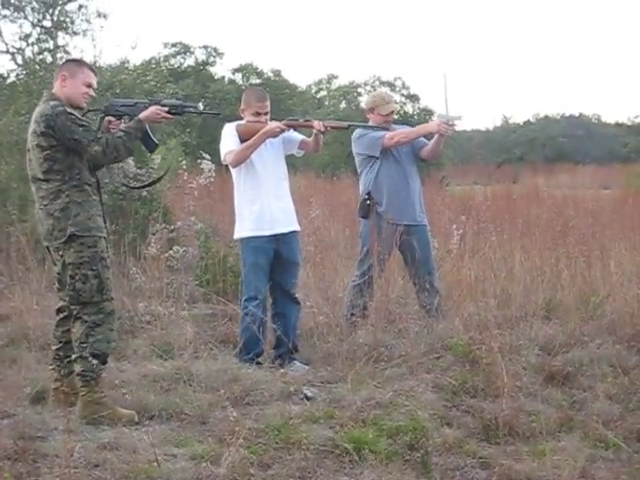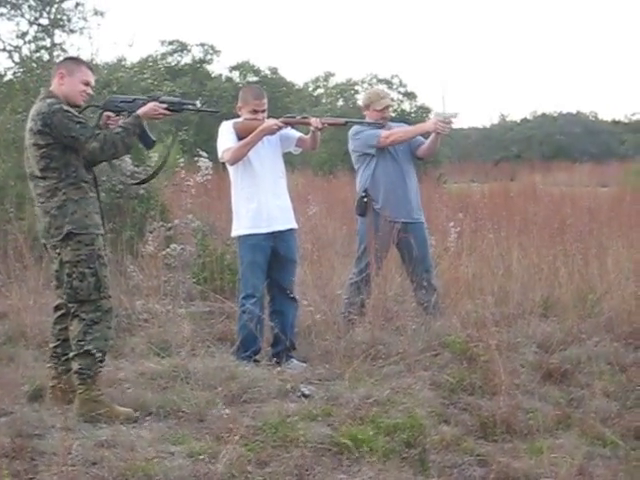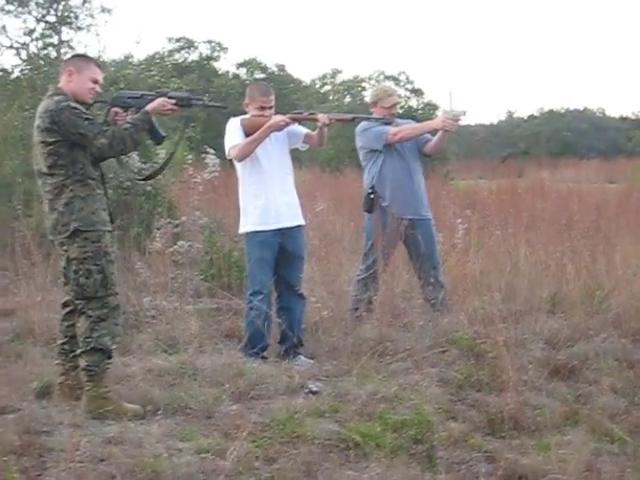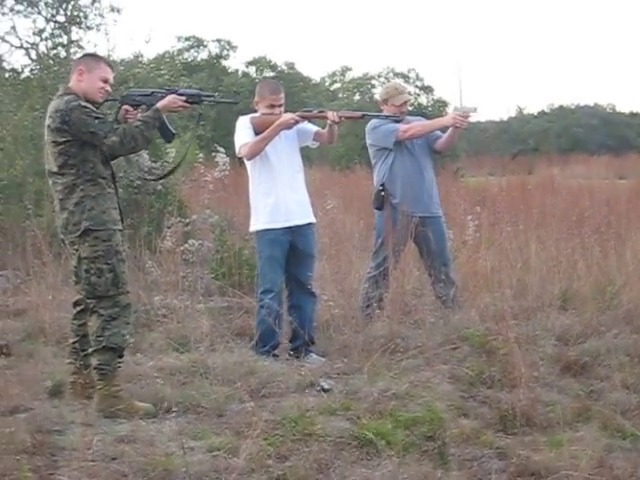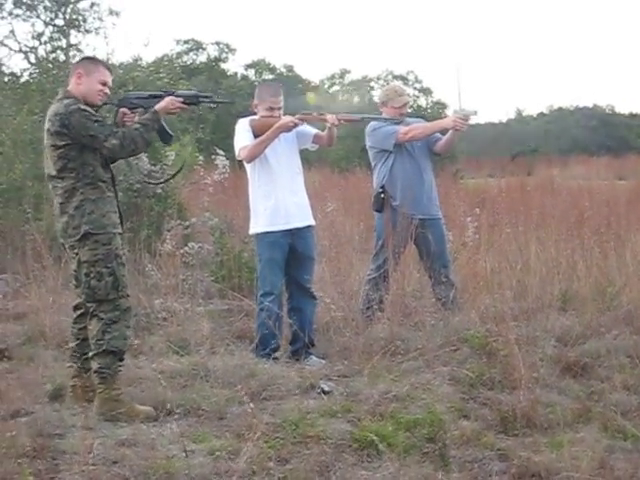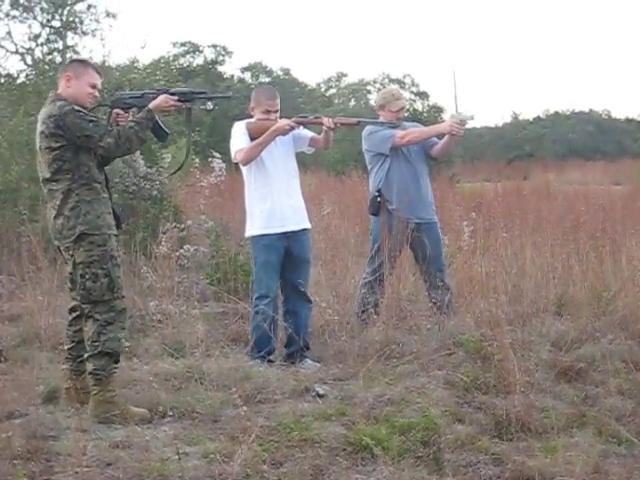
dt=0.1s
person 1, frame 1
left shoulder: (47, 114)
right shoulder: (58, 114)
left elbow: (86, 159)
right elbow: (103, 152)
left wrist: (106, 133)
right wrist: (140, 121)
left hip: (63, 227)
right hip: (78, 226)
left knee: (73, 306)
right knee: (97, 308)
left ankle: (64, 385)
right ankle: (91, 399)
person 1, frame 2
left shoulder: (44, 112)
right shoulder: (55, 112)
left elbow: (84, 155)
right elbow: (101, 148)
left wrist: (105, 130)
right wrist: (138, 118)
left hip: (61, 224)
right hip: (75, 224)
left knee: (70, 304)
right knee: (94, 306)
left ankle: (61, 383)
right ankle: (88, 397)
person 1, frame 3
left shoulder: (53, 109)
right shoulder: (63, 109)
left elbow: (91, 151)
right elbow: (109, 144)
left wrist: (114, 126)
right wrist: (147, 113)
left hip: (70, 221)
right hip: (82, 221)
left knee: (79, 301)
right knee: (101, 303)
left ankle: (70, 379)
right ankle: (96, 393)
person 1, frame 4
left shoulder: (64, 108)
right shoulder: (73, 109)
left elbow: (103, 149)
right elbow: (119, 143)
left wrist: (124, 124)
right wrist: (157, 111)
left hip: (81, 220)
right hip: (93, 220)
left knee: (89, 300)
right knee: (112, 302)
left ankle: (81, 378)
right ankle: (107, 392)
person 1, frame 5
left shoulder: (62, 112)
right shoulder: (72, 112)
left elbow: (102, 155)
right elbow: (121, 146)
left wrist: (121, 127)
right wrist: (156, 113)
left hip: (79, 224)
right hip: (93, 224)
left knee: (90, 303)
right knee: (112, 306)
left ankle: (83, 382)
right ankle: (108, 396)
person 1, frame 6
left shoulder: (53, 114)
right shoulder: (65, 114)
left elbow: (96, 156)
right elbow: (115, 145)
left wrist: (115, 127)
right wrist: (150, 111)
left hip: (73, 226)
right hip: (88, 226)
left knee: (85, 306)
right knee: (107, 308)
left ankle: (77, 384)
right ankle: (103, 398)
person 2, frame 1
left shoulder: (279, 131)
right shoulder: (232, 130)
left elbow: (311, 148)
right elbow: (233, 159)
left wrist: (317, 134)
right wrist: (263, 134)
left hip: (286, 226)
right hip: (254, 229)
left knee: (288, 295)
right knee: (255, 297)
left ankle: (285, 354)
right ankle: (249, 359)
person 2, frame 2
left shoulder: (276, 128)
right shoulder: (229, 128)
left elbow: (309, 145)
right elbow: (230, 157)
left wrist: (315, 131)
right wrist: (260, 131)
left hip: (284, 224)
right hip: (251, 227)
left knee: (285, 292)
right knee: (252, 295)
left ankle: (282, 352)
right ankle: (246, 357)
person 2, frame 3
left shoulder: (283, 125)
right shoulder: (236, 125)
left elbow: (316, 142)
right elbow: (237, 154)
left wrist: (322, 127)
right wrist: (268, 128)
left hip: (291, 220)
right hip: (259, 224)
left knee: (293, 289)
right knee: (260, 292)
left ankle: (290, 349)
right ankle: (254, 353)
person 2, frame 4
left shoulder: (293, 123)
right shoulder: (246, 123)
left elbow: (326, 139)
right elbow: (247, 153)
left wrist: (332, 125)
right wrist: (277, 126)
left hip: (302, 218)
right hip: (269, 222)
left knee: (304, 287)
right knee: (270, 290)
left ankle: (301, 347)
right ankle: (265, 351)
person 2, frame 5
left shoulder: (292, 126)
right shoulder: (245, 126)
left elbow: (325, 142)
right elbow: (247, 155)
left wrist: (331, 128)
right wrist: (276, 129)
left hip: (302, 221)
right hip: (269, 224)
left knee: (303, 290)
right knee: (270, 292)
left ankle: (302, 349)
right ankle: (265, 354)
person 2, frame 6
left shoulder: (289, 129)
right shoulder: (242, 128)
left elbow: (322, 145)
right elbow: (243, 158)
left wrist: (327, 131)
right wrist: (273, 132)
left hip: (297, 224)
right hip: (265, 227)
left knee: (299, 293)
right knee: (266, 295)
left ankle: (297, 352)
right ankle: (260, 357)
person 3, frame 1
left shoulder: (406, 131)
right shoulder: (362, 136)
left elbow: (427, 154)
right elbow: (392, 140)
left wrist: (439, 136)
right wrist: (429, 127)
left hip: (413, 215)
right hip: (379, 217)
left knee: (425, 272)
right knee: (366, 272)
left ankle: (436, 320)
right ankle: (353, 322)
person 3, frame 2
left shoulder: (402, 128)
right shoulder: (358, 133)
left elbow: (424, 152)
right elbow: (388, 139)
left wrist: (436, 134)
right wrist: (426, 126)
left hip: (411, 213)
right hip: (376, 214)
left knee: (422, 269)
right knee: (364, 270)
left ankle: (434, 317)
right ankle: (350, 319)
person 3, frame 3
left shoulder: (409, 125)
right shoulder: (365, 130)
left elbow: (430, 149)
right elbow: (396, 136)
left wrist: (444, 131)
right wrist: (434, 123)
left hip: (417, 209)
right hip: (383, 210)
left knee: (430, 266)
right knee: (371, 266)
left ankle: (441, 315)
right ankle: (358, 316)
person 3, frame 4
left shoulder: (420, 122)
right shoulder: (376, 127)
left elbow: (441, 145)
right elbow: (406, 133)
left wrist: (454, 128)
right wrist: (444, 120)
left hip: (428, 206)
right hip: (394, 208)
left knee: (441, 263)
right knee: (381, 264)
right ankle: (369, 314)
person 3, frame 5
left shoulder: (419, 124)
right shoulder: (375, 129)
left elbow: (440, 148)
right elbow: (407, 135)
left wrist: (454, 130)
right wrist: (444, 123)
left hip: (428, 208)
right hip: (394, 210)
left knee: (440, 264)
right knee: (381, 266)
right ankle: (368, 316)
person 3, frame 6
left shoulder: (416, 128)
right shoulder: (372, 133)
left elbow: (437, 152)
right elbow: (403, 139)
left wrist: (450, 135)
right wrist: (441, 127)
left hip: (424, 212)
right hip: (390, 213)
left knee: (436, 269)
right knee: (377, 270)
left ankle: (448, 317)
right ankle: (364, 320)
